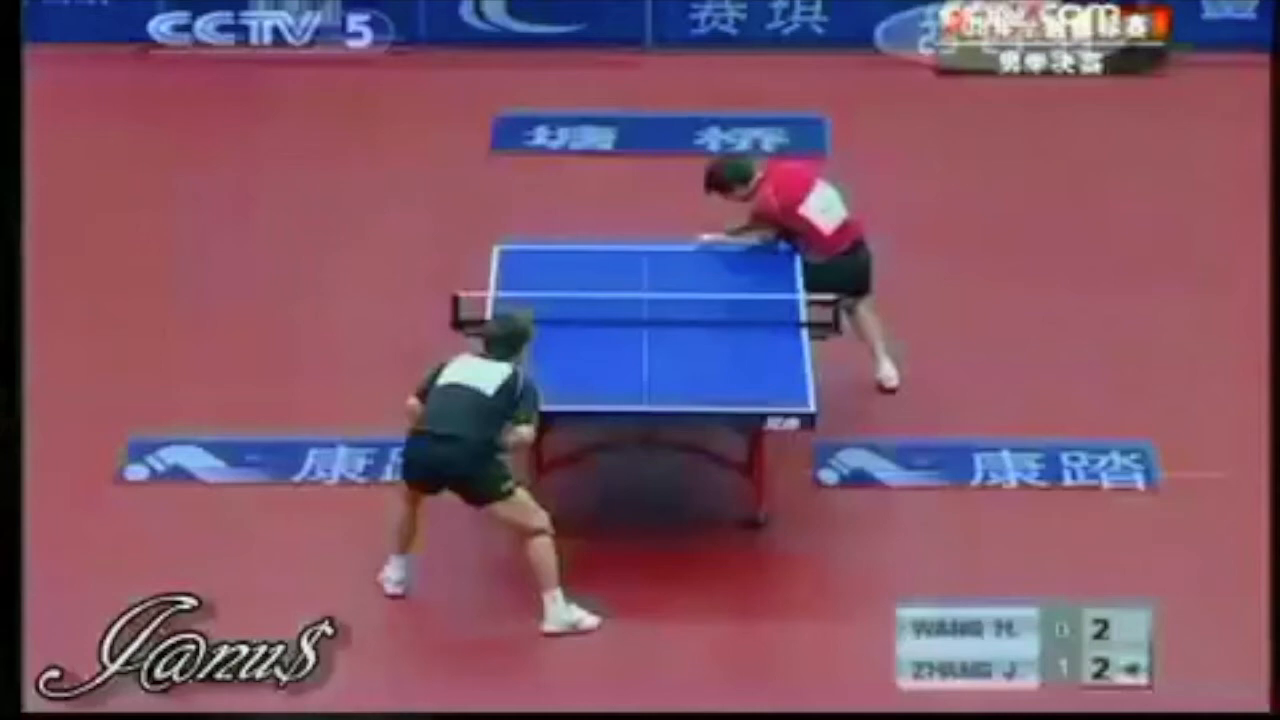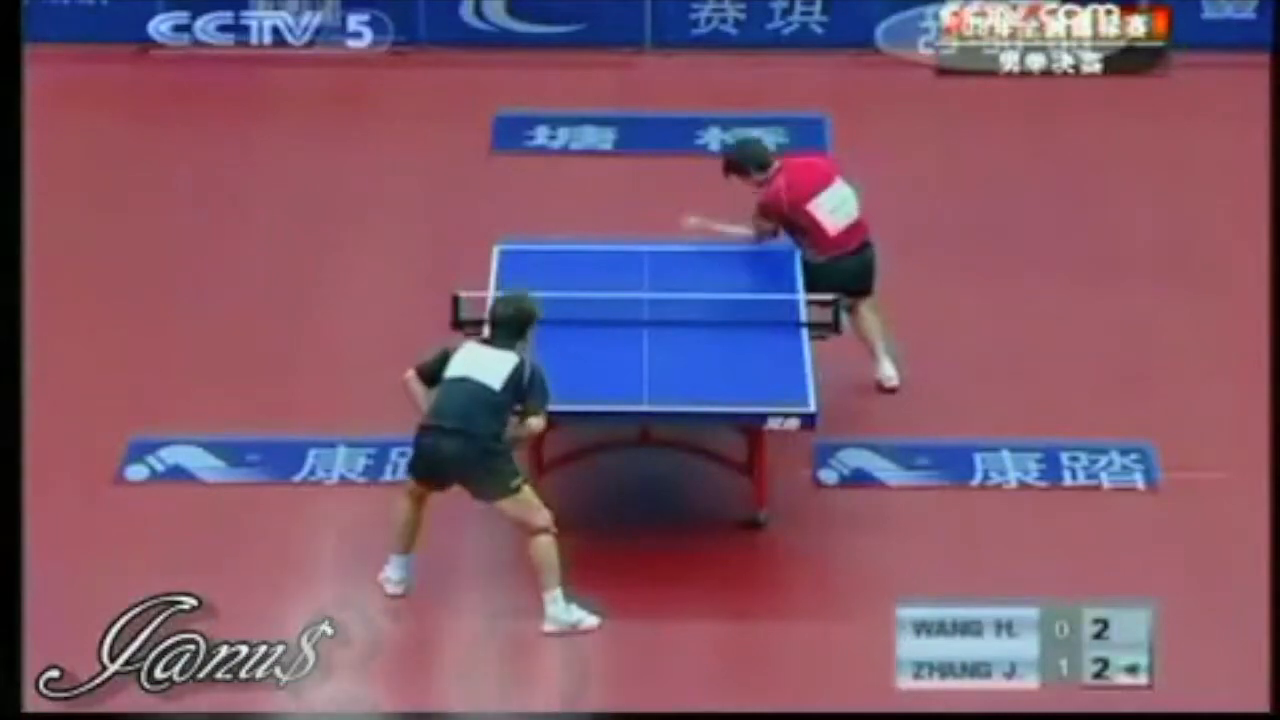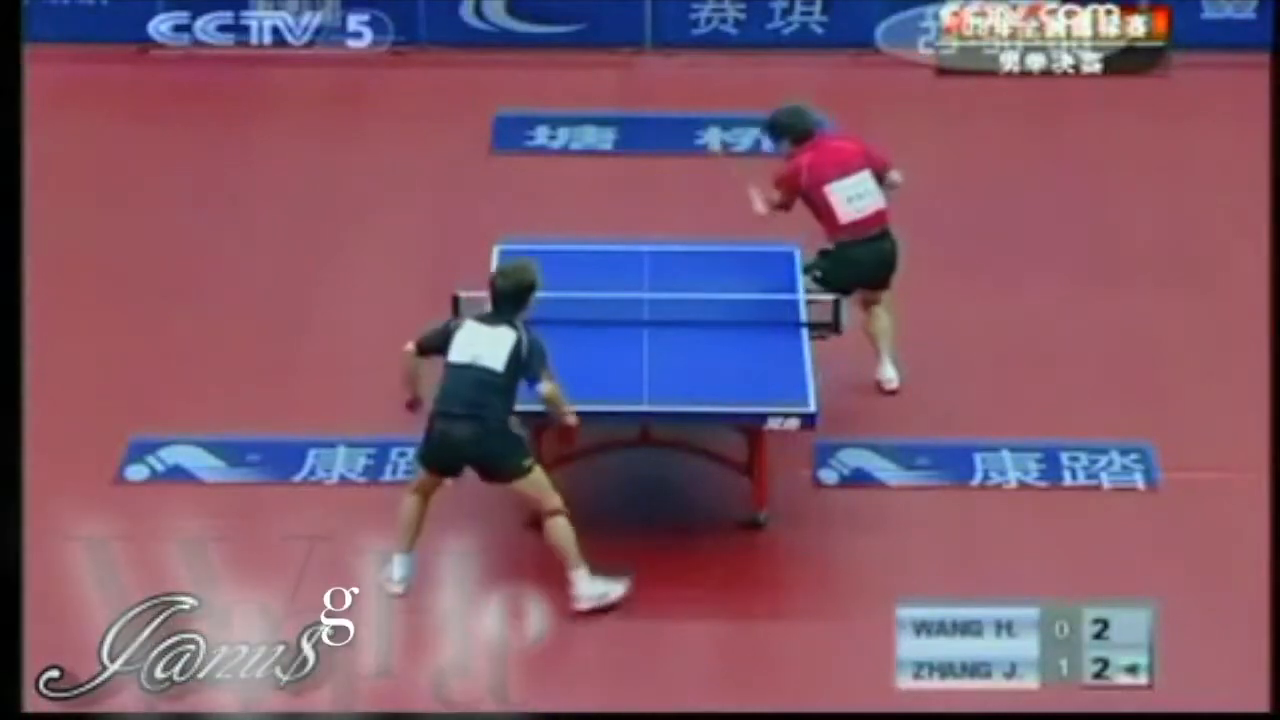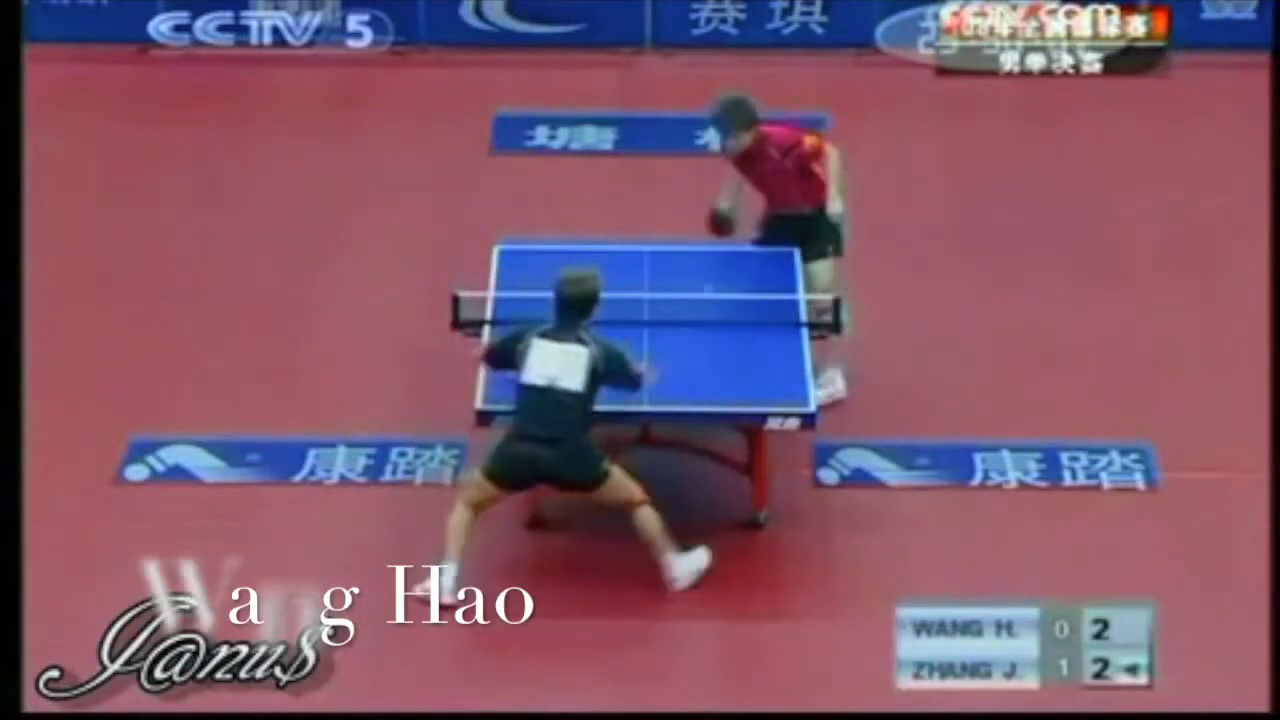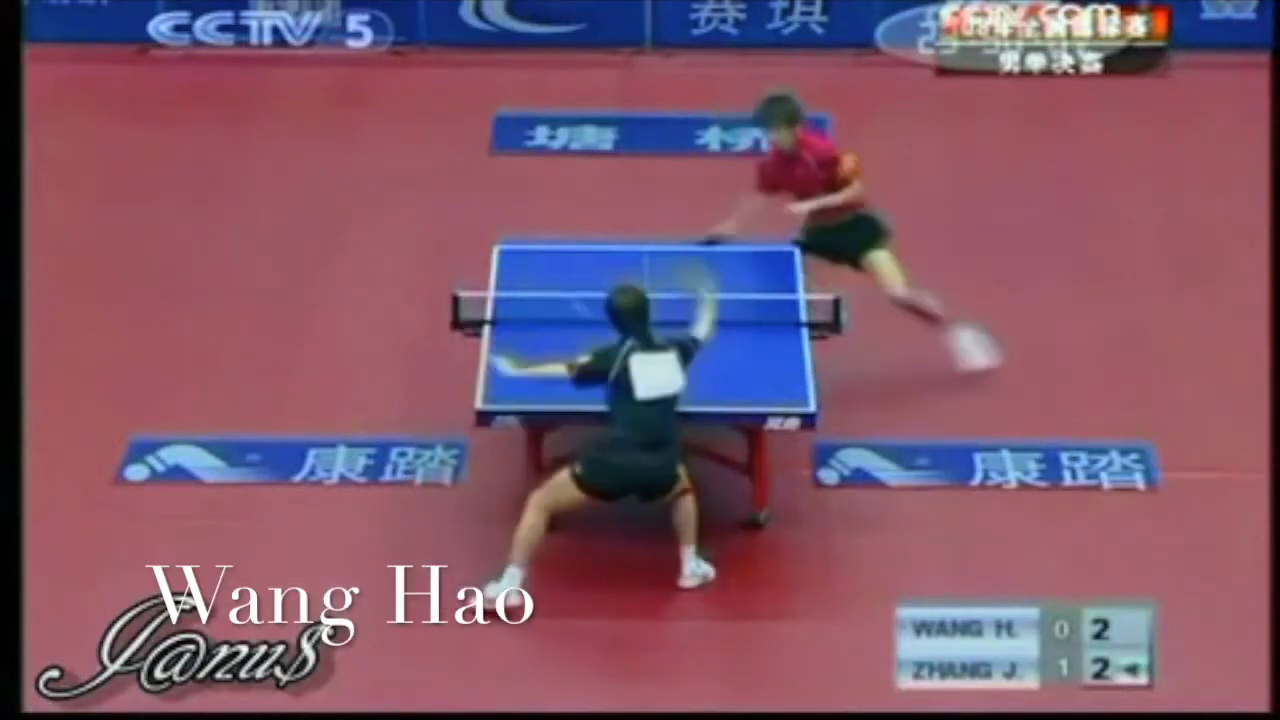
dt=0.5s
person 1, frame 1
left shoulder: (454, 363)
right shoulder: (519, 380)
left elbow: (413, 405)
right elbow: (524, 435)
left hip: (421, 448)
right hip: (470, 457)
left knee: (409, 496)
right knee: (537, 523)
left ankle: (395, 574)
right ankle: (557, 612)
person 1, frame 2
left shoulder: (461, 351)
right shoulder: (526, 368)
left elbow: (412, 377)
right elbow: (535, 425)
right wrist: (508, 440)
left hip: (433, 442)
right hip: (479, 452)
left knee: (412, 496)
right knee: (540, 522)
left ankle: (395, 574)
right ankle: (557, 611)
person 1, frame 3
left shoulder: (460, 327)
right shoulder: (524, 339)
left elbow: (411, 351)
right elbow: (546, 389)
left wrist: (413, 395)
right wrist: (565, 416)
left hip: (443, 429)
right hip: (490, 434)
left knee: (419, 490)
right knee: (551, 507)
left ankle: (400, 571)
right ankle: (585, 587)
person 1, frame 4
left shoulder: (526, 339)
right shoulder: (601, 351)
left elbow: (483, 356)
right elbow: (636, 380)
left wrist: (512, 366)
right wrist: (638, 370)
left hip: (519, 451)
right hip: (572, 456)
left knee: (467, 502)
right knee: (636, 499)
left ankle: (446, 583)
right ankle: (676, 567)
person 1, frame 5
left shoulder: (616, 355)
right shoulder: (676, 350)
left elbow: (568, 371)
right elbow: (703, 332)
left wrist: (517, 370)
right wrist: (708, 303)
left hip: (614, 461)
right hip: (660, 465)
left knee: (539, 503)
right knee: (682, 489)
left ankle: (508, 585)
right ankle: (691, 566)
person 2, frame 1
left shoulder: (765, 203)
right shoulder: (788, 167)
left elbow: (760, 237)
left wrist: (718, 238)
left hip: (828, 266)
right hip: (857, 249)
right knee: (858, 306)
right ankle: (885, 367)
person 2, frame 2
left shoulder: (774, 195)
right shoulder: (815, 161)
left elbow: (757, 235)
right elbow: (850, 197)
left wrist: (707, 225)
left hip: (828, 266)
right hip: (862, 252)
right knee: (861, 306)
right ankle: (885, 368)
person 2, frame 3
left shoulder: (795, 170)
right shoulder: (852, 146)
left elbow: (766, 209)
right elbow: (894, 180)
left wrist: (754, 195)
left hip: (848, 254)
right hip: (884, 245)
right knee: (872, 304)
right ankle: (887, 369)
person 2, frame 4
left shoulder: (784, 140)
right shoulder: (736, 149)
left elbow: (829, 151)
left wrist: (833, 197)
right wrist: (727, 202)
left hip: (815, 219)
right hip: (780, 220)
left knee: (820, 301)
left ankle: (830, 379)
person 2, frame 5
left shoulder: (822, 151)
right shoulder: (773, 163)
left elbow: (855, 189)
right elbow: (764, 196)
left wrist: (812, 204)
right wrist: (731, 225)
left hip: (855, 225)
right hip: (818, 231)
left knee: (898, 295)
left ankle: (960, 334)
